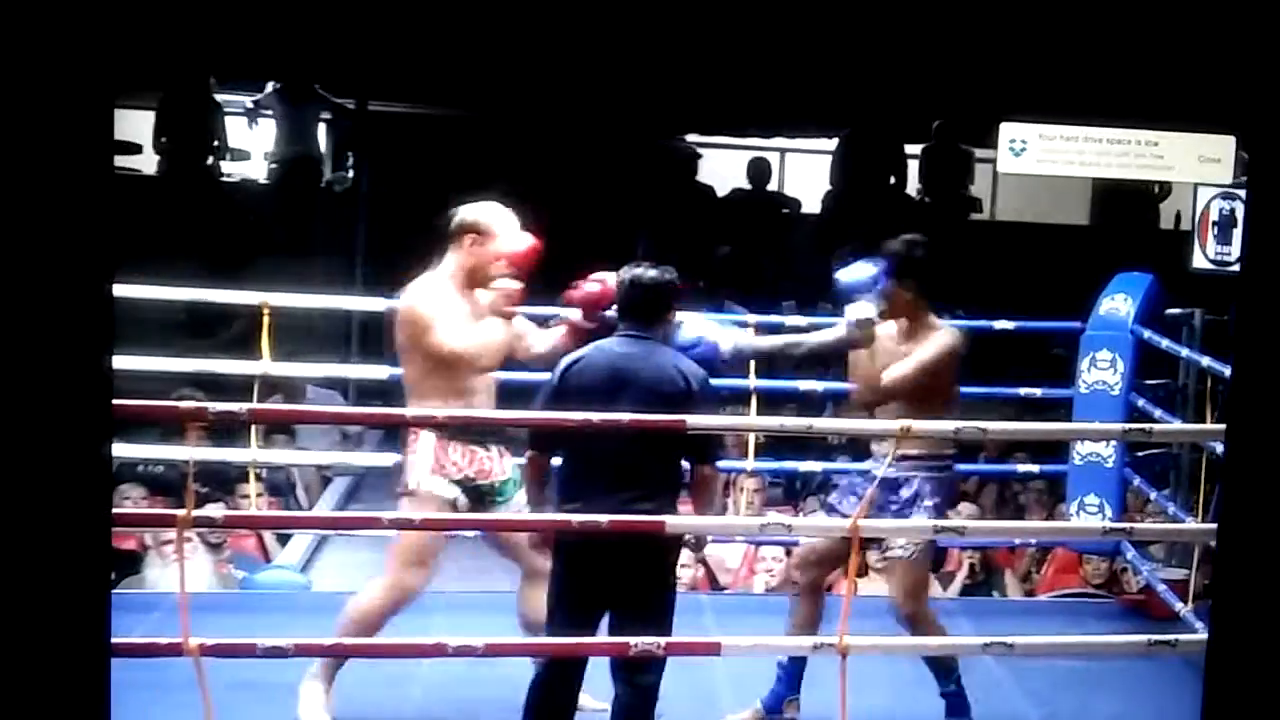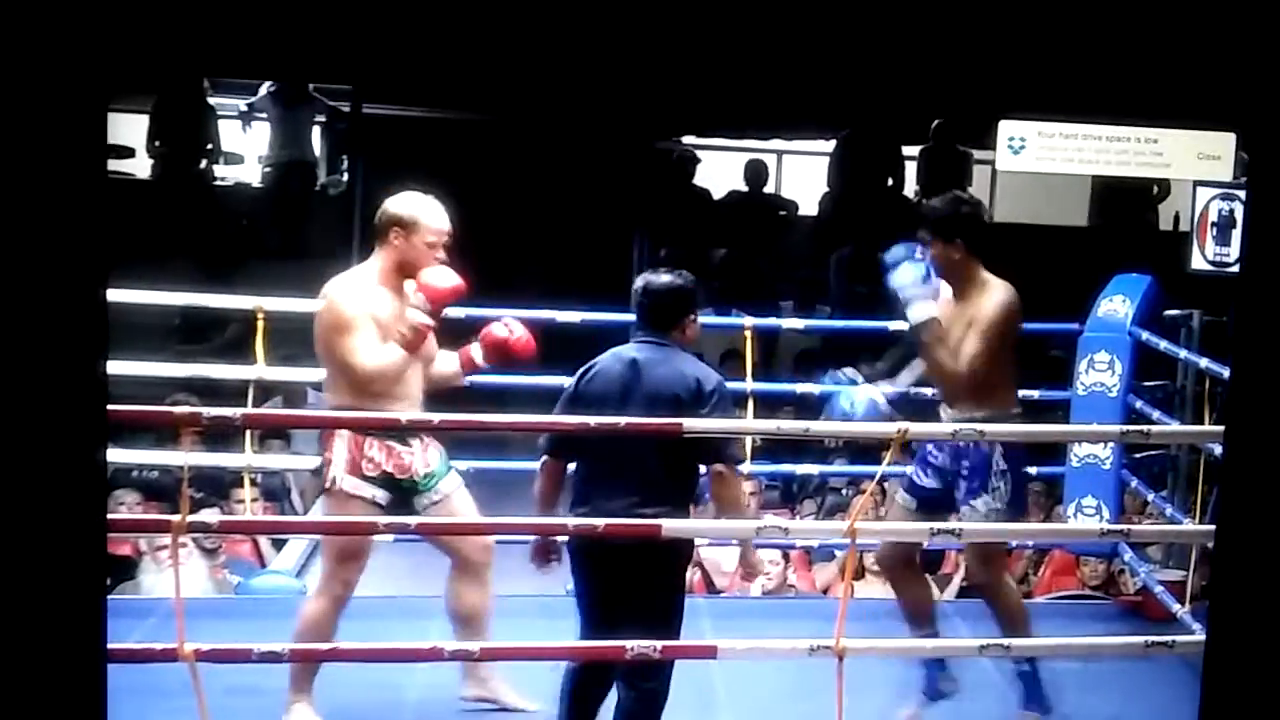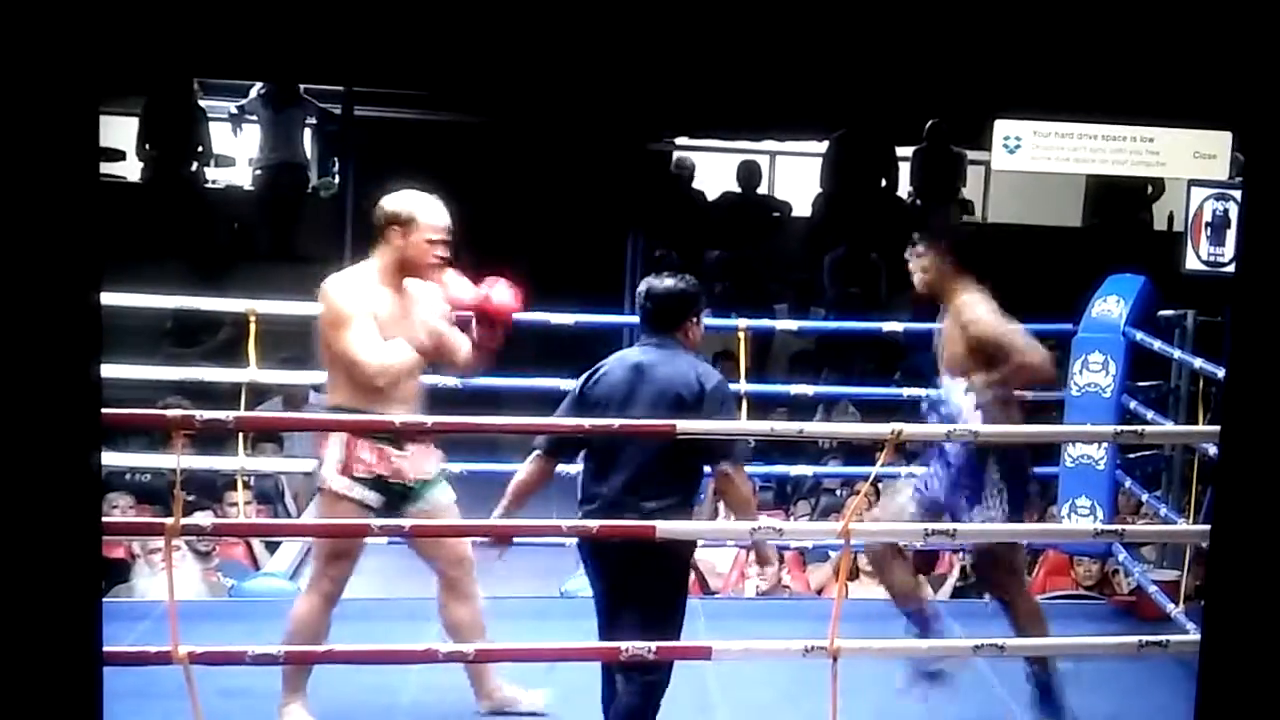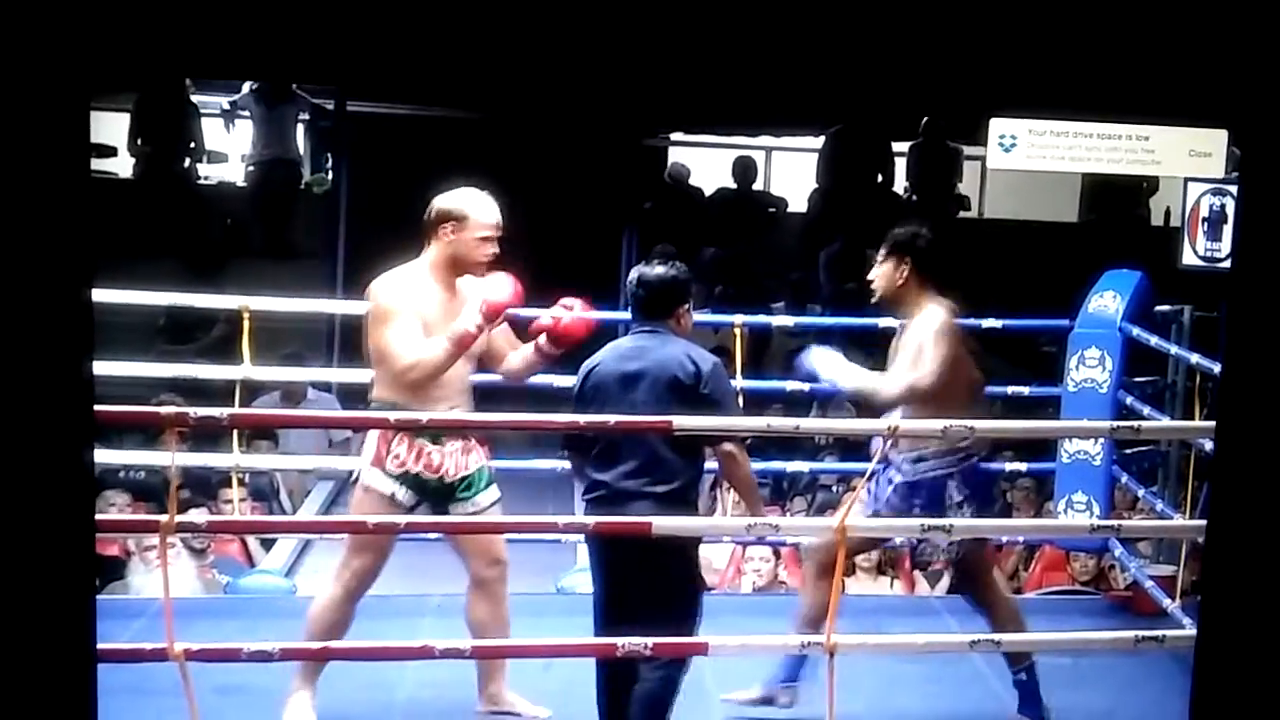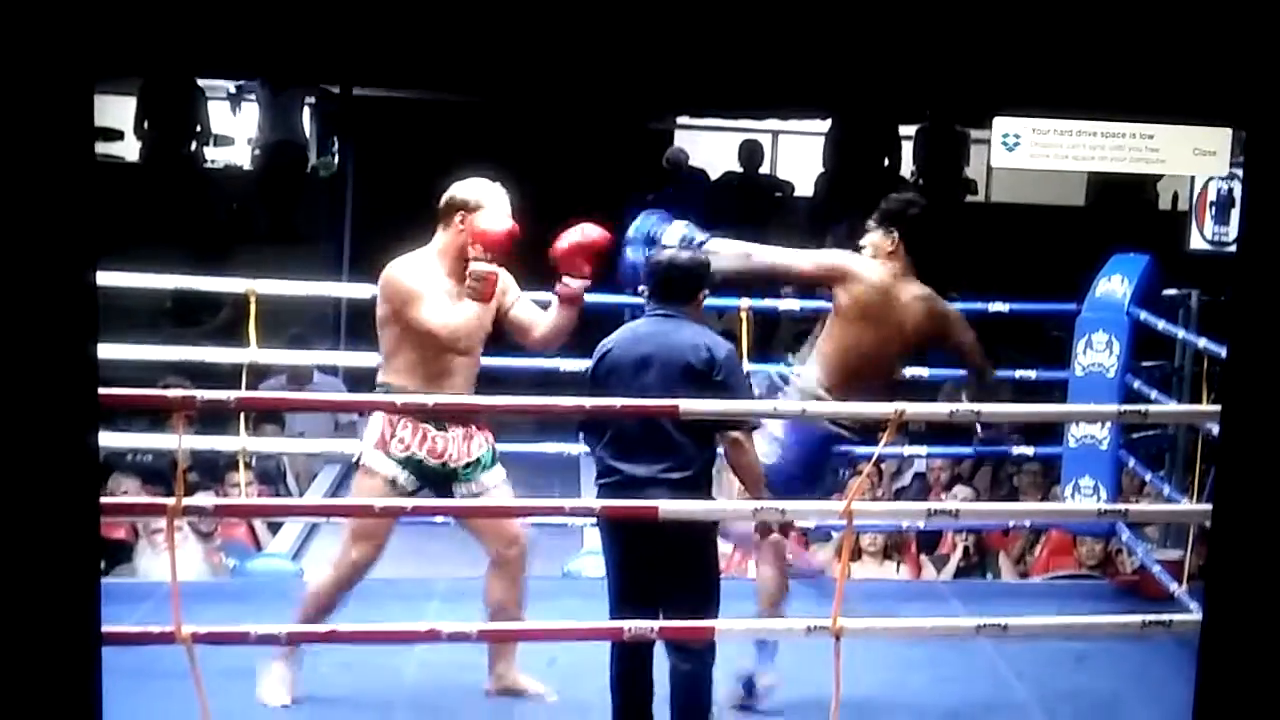
dt=0.3s
person 1, frame 1
left shoulder: (485, 300)
right shoulder: (423, 299)
left elbow: (535, 346)
right elbow: (475, 356)
left wrist: (581, 318)
right wrist: (498, 313)
left hip: (488, 452)
right hip: (439, 451)
left knee: (543, 562)
right knee: (405, 580)
person 1, frame 2
left shoulder: (415, 293)
right shoulder: (346, 295)
right elbow: (374, 378)
left wrist: (481, 353)
right wrist: (410, 334)
left hip: (418, 447)
right hip: (362, 450)
left knee: (475, 551)
right knee: (338, 582)
left ankle: (478, 677)
person 1, frame 3
left shoulder: (422, 293)
right shoulder: (345, 292)
left elbow: (463, 361)
right elbow: (376, 373)
left wrist: (486, 333)
right wrist: (423, 333)
left hip: (413, 451)
right hip: (357, 452)
left knee: (459, 566)
right knee: (327, 581)
person 1, frame 4
left shoulder: (479, 292)
right shoulder: (393, 290)
left elbow: (508, 366)
right elbow: (409, 371)
left wrist: (546, 343)
right wrist: (460, 336)
left hip: (461, 449)
right hip: (399, 445)
left knee: (491, 567)
right knee: (356, 573)
person 1, frame 5
left shoulder: (494, 277)
right shoulder: (405, 274)
left elbow: (542, 336)
right elbow: (459, 339)
left wrist: (571, 288)
right wrist: (478, 289)
left hip: (465, 434)
right hip: (403, 430)
left knee: (511, 545)
right knee: (356, 557)
left ankle: (503, 671)
right ankle: (284, 658)
person 2, frame 1
left shoulder: (944, 342)
right shoulder: (883, 328)
left elbow: (870, 394)
left hip: (920, 480)
right hip: (877, 472)
left knee: (908, 606)
right knee: (806, 567)
person 2, frame 2
left shoulder: (997, 300)
right shoulder: (943, 292)
left elbow: (959, 377)
left wrist: (925, 318)
left hip: (986, 448)
right hip: (942, 440)
left knee: (986, 577)
right knee: (894, 556)
right ankle: (936, 675)
person 2, frame 3
left shoulder: (976, 310)
right shoulder: (955, 309)
left elbow: (1041, 365)
left wrist: (980, 393)
left hip: (989, 462)
right hip: (956, 454)
left knee: (1004, 583)
right knee: (879, 539)
person 2, frame 4
left shoulder: (934, 321)
right shoulder: (918, 323)
left elbow: (920, 387)
right elbow: (973, 385)
left wrist: (843, 371)
left hip: (944, 476)
right hip: (902, 471)
left knee: (981, 588)
right knee: (818, 559)
person 2, frame 5
left shoulder: (854, 271)
right shoulder: (933, 309)
left elbow: (763, 259)
right elbow: (978, 363)
left wrist: (699, 244)
left hip: (803, 418)
right hip: (838, 433)
right knee: (767, 541)
right ankle: (759, 665)
person 3, frame 1
left shoulder: (574, 366)
right shoulder: (688, 377)
left elbow: (538, 456)
right elbow: (704, 470)
left wrist: (542, 514)
left hip: (579, 530)
right hip: (648, 535)
left knee: (562, 653)
right knee: (639, 665)
person 3, frame 2
left shoulder: (594, 371)
right shoulder: (702, 382)
left elbow: (552, 461)
right elbow: (723, 471)
right wrist: (746, 543)
left hip: (590, 533)
right hip: (657, 541)
right knee: (644, 669)
person 3, frame 3
left shoulder: (601, 373)
right shoulder: (704, 382)
left elbow: (546, 455)
right elbow: (727, 472)
left wrist: (503, 512)
right wrist: (759, 540)
left hip: (599, 532)
right hip: (661, 538)
left knee: (617, 648)
right knee: (644, 664)
person 3, frame 4
left shoulder: (596, 365)
right shoulder: (698, 364)
left elbow: (574, 451)
right elbow: (727, 449)
right wrist: (758, 511)
left hip: (605, 520)
right hip: (667, 522)
left knee: (615, 642)
right knee: (666, 650)
person 3, frame 5
left shoulder: (609, 347)
right shoulder: (713, 349)
left elbow: (591, 431)
right elbow: (734, 437)
right wrist: (762, 503)
left hip: (619, 505)
right knee: (691, 639)
